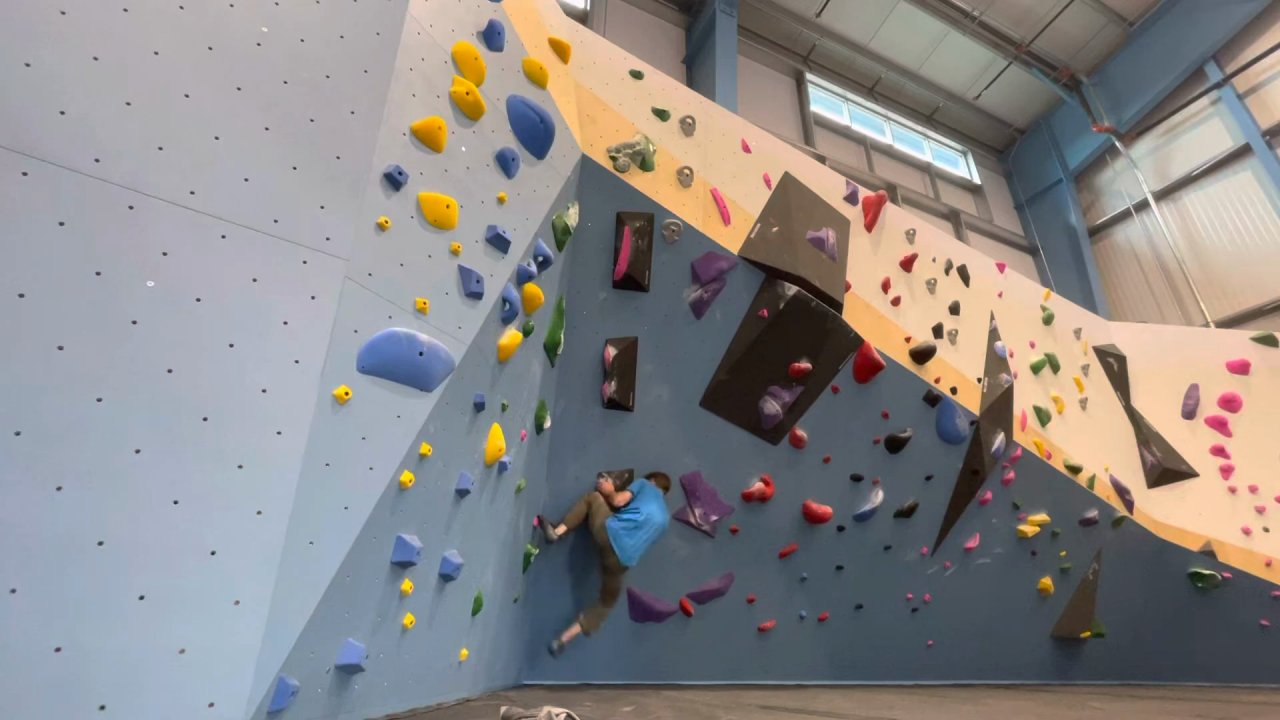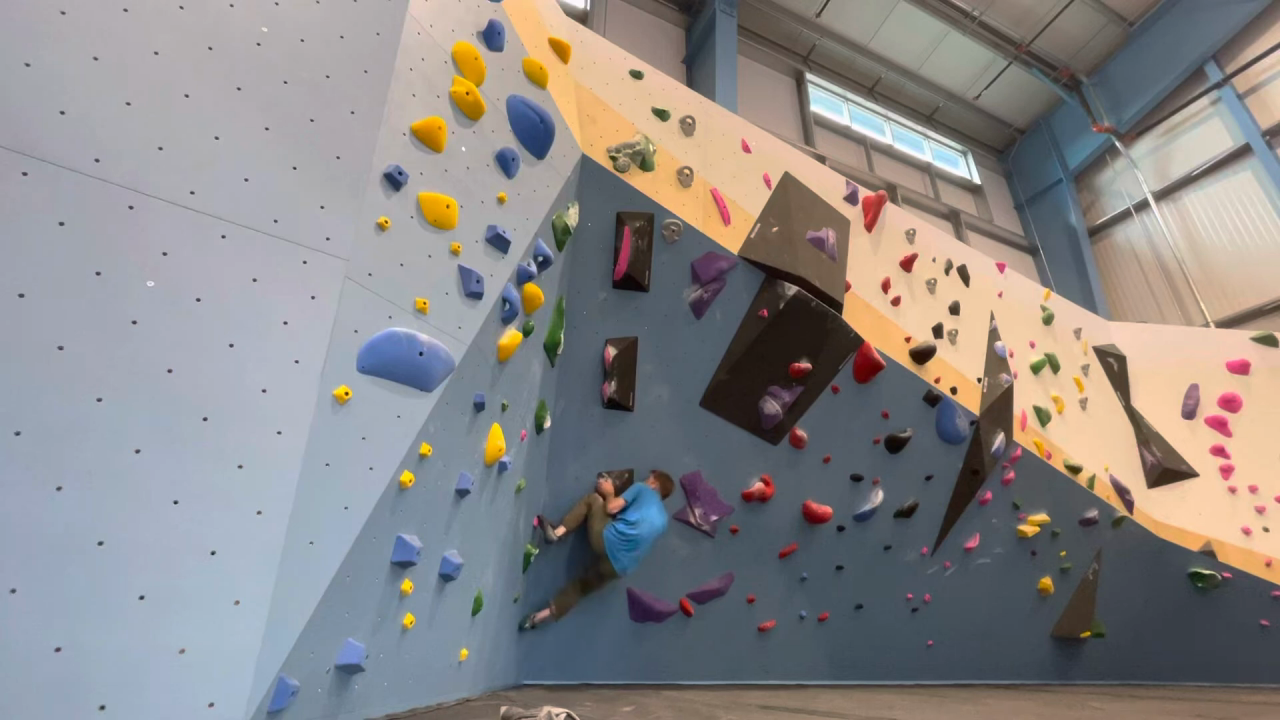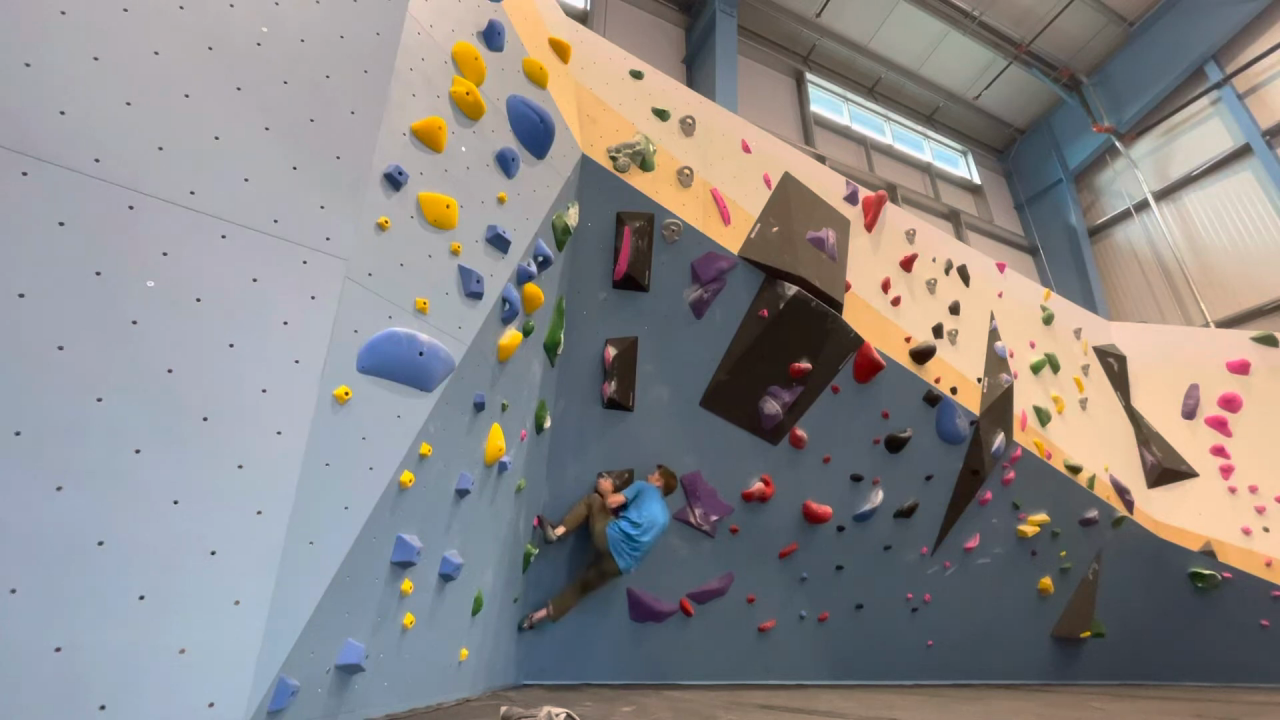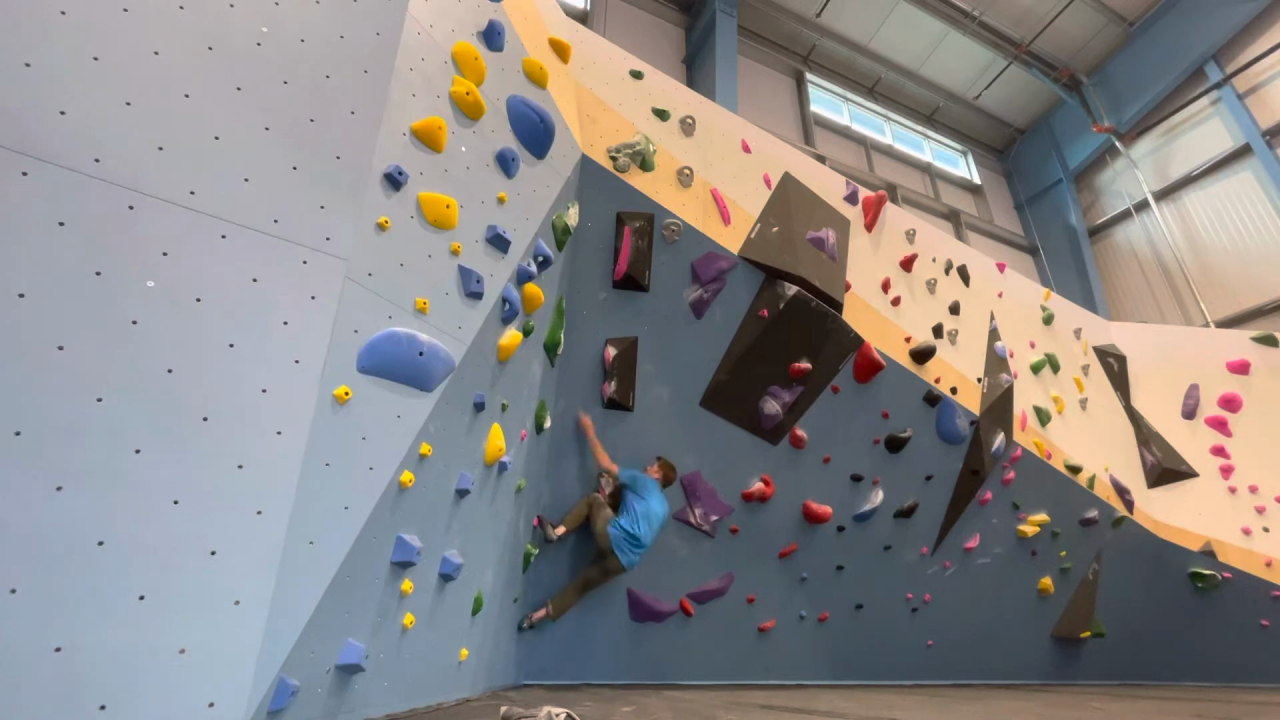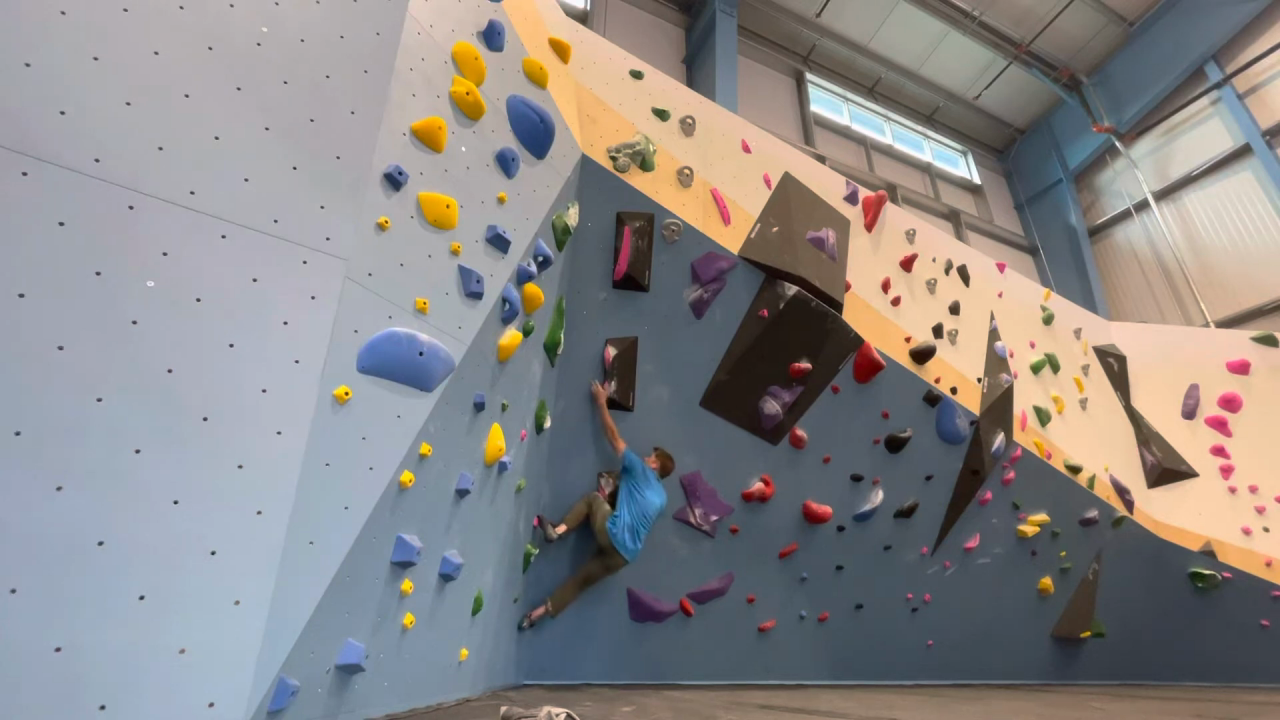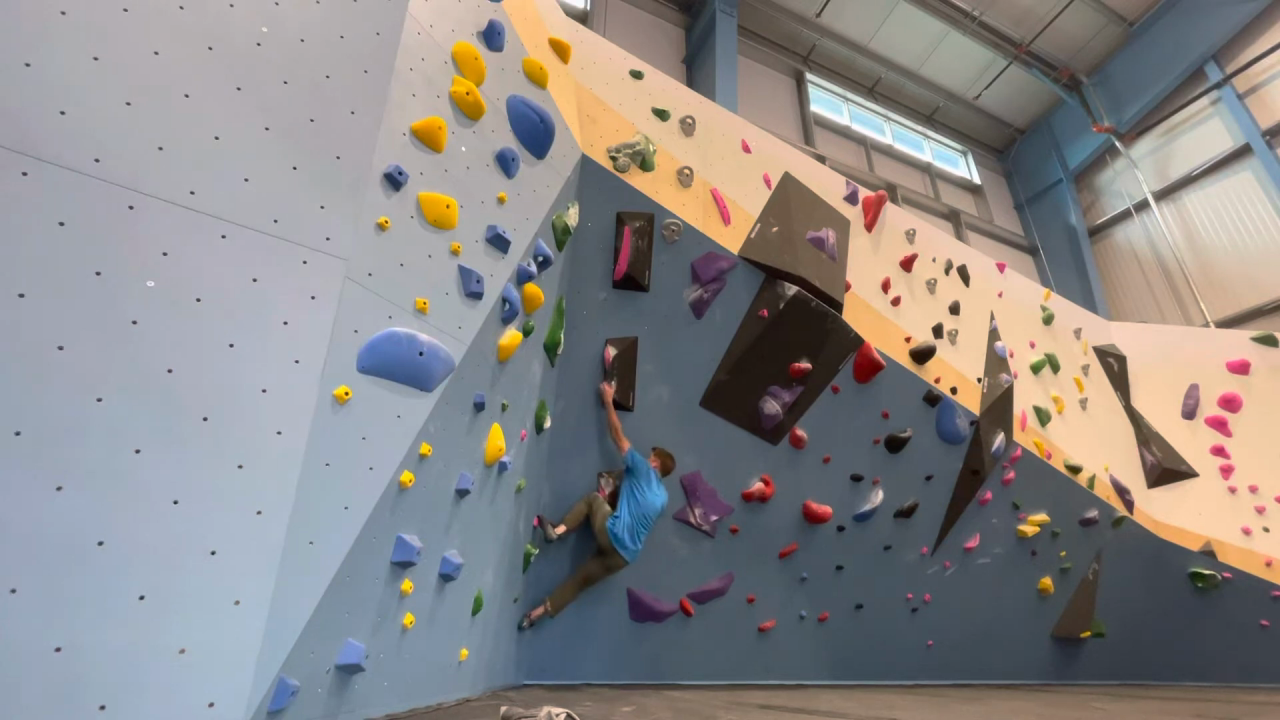
dt=0.2s
person 1, frame 1
left shoulder: (646, 485)
right shoulder: (664, 518)
left elbow: (618, 501)
left wrist: (608, 491)
left hip: (610, 533)
right hip: (622, 559)
left knee: (593, 497)
right knee: (606, 602)
left ankle: (558, 530)
right ankle: (565, 638)
person 1, frame 2
left shoulder: (643, 489)
right shoulder: (662, 519)
left elbow: (612, 508)
left wrist: (608, 493)
left hip: (607, 540)
left knee: (593, 498)
right knee: (582, 585)
left ankle: (557, 532)
person 1, frame 3
left shoulder: (645, 487)
right shoulder: (664, 516)
left elbow: (611, 502)
left wrist: (606, 491)
left hip: (611, 538)
left knee: (593, 499)
right knee: (582, 585)
left ankle: (557, 531)
right ankle: (539, 616)
person 1, frame 4
left shoulder: (642, 480)
right shoulder: (663, 508)
left elbow: (604, 464)
left wrist: (589, 430)
right wrist: (612, 493)
left hip: (613, 539)
right hip: (625, 560)
left knee: (593, 499)
right knee: (581, 584)
left ankle: (557, 531)
right ankle: (542, 614)
person 1, frame 5
left shoulder: (640, 470)
right shoulder: (661, 497)
left elbow: (614, 437)
left wrist: (601, 402)
right wrist: (611, 499)
left hip: (612, 535)
right hip: (625, 554)
left knee: (593, 498)
right knee: (581, 579)
left ankle: (557, 530)
right ankle: (541, 612)
person 1, frame 6
left shoulder: (642, 470)
right shoulder: (663, 497)
left elbow: (618, 436)
left wrist: (608, 400)
right wrist: (612, 499)
left hip: (612, 535)
right hip: (625, 554)
left knee: (593, 498)
right knee: (581, 579)
left ankle: (557, 530)
right ankle: (540, 611)
